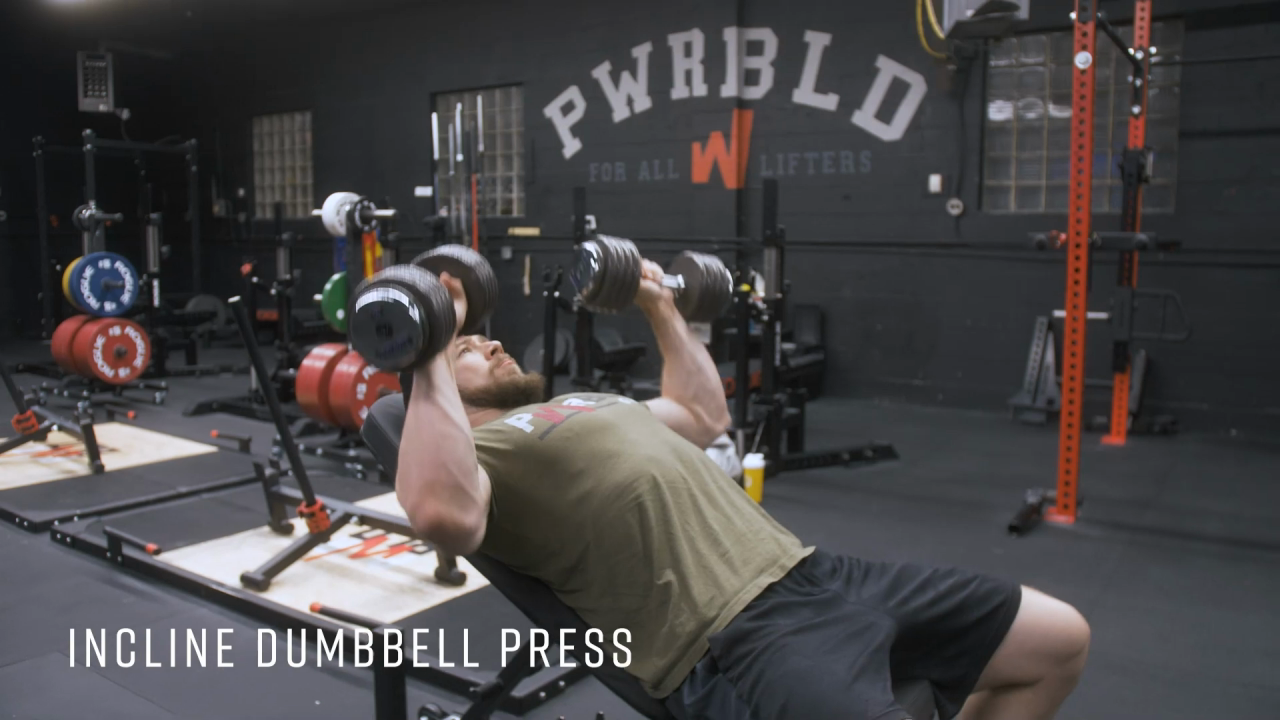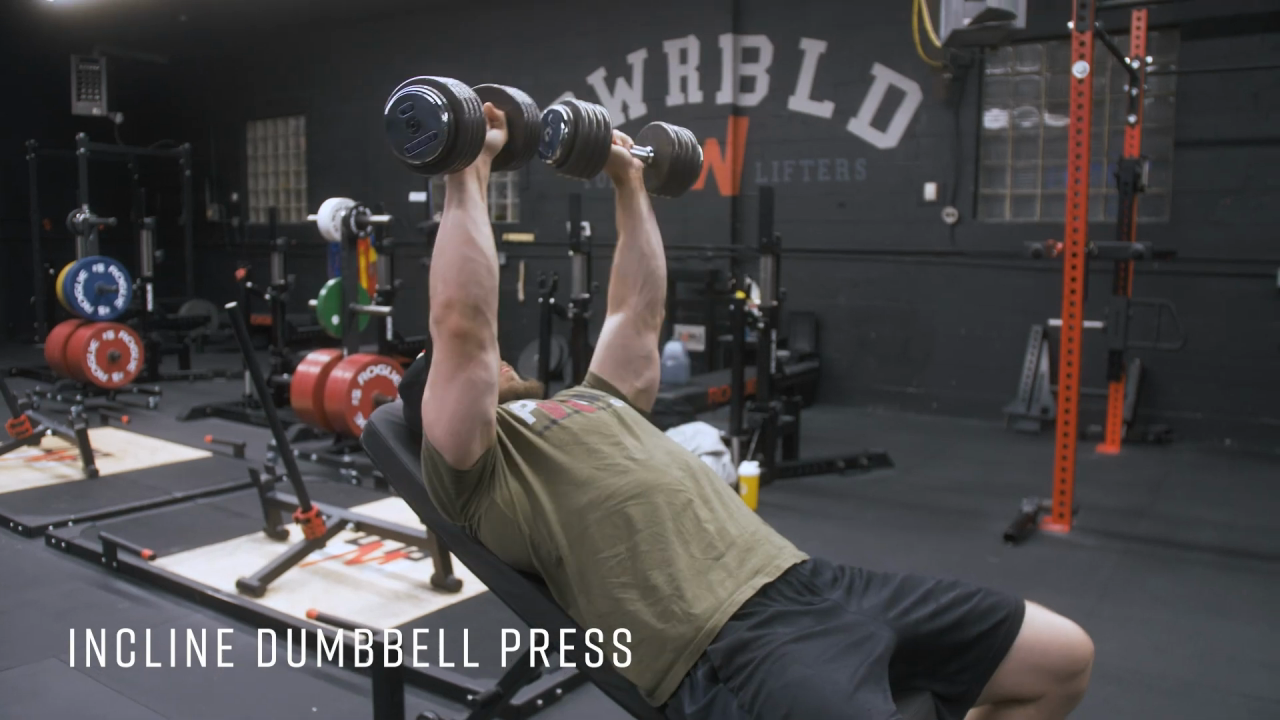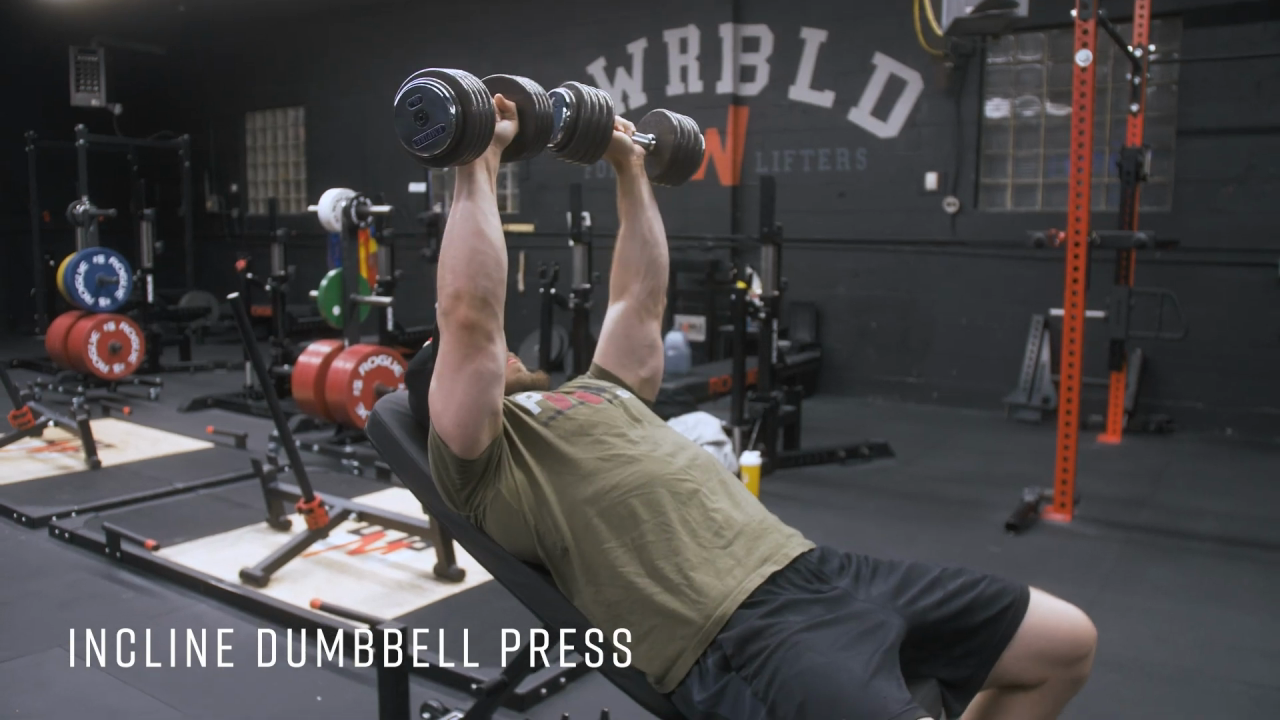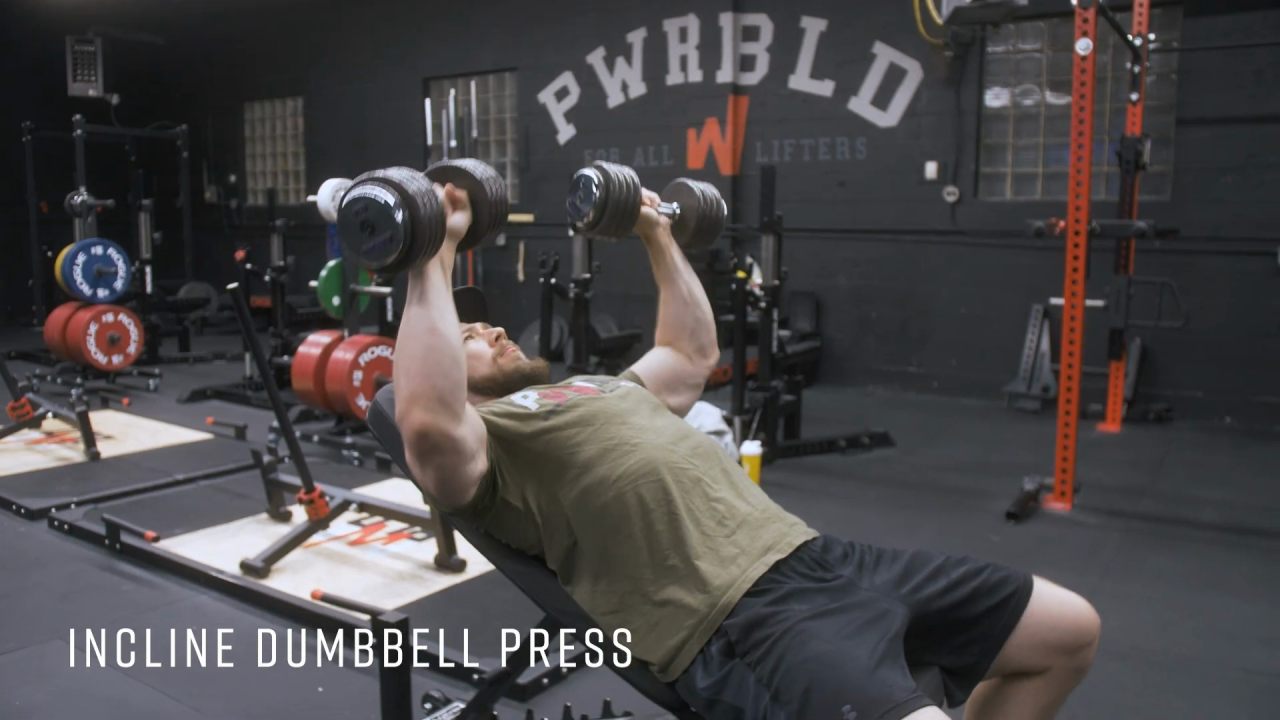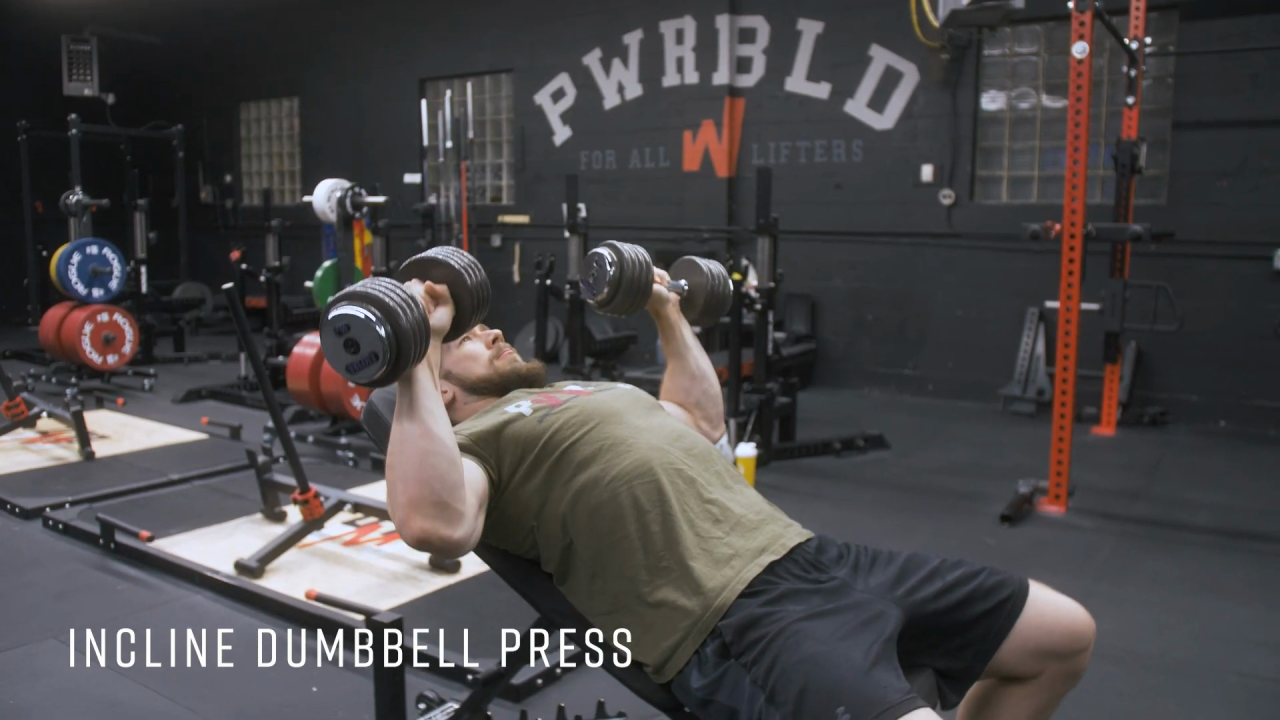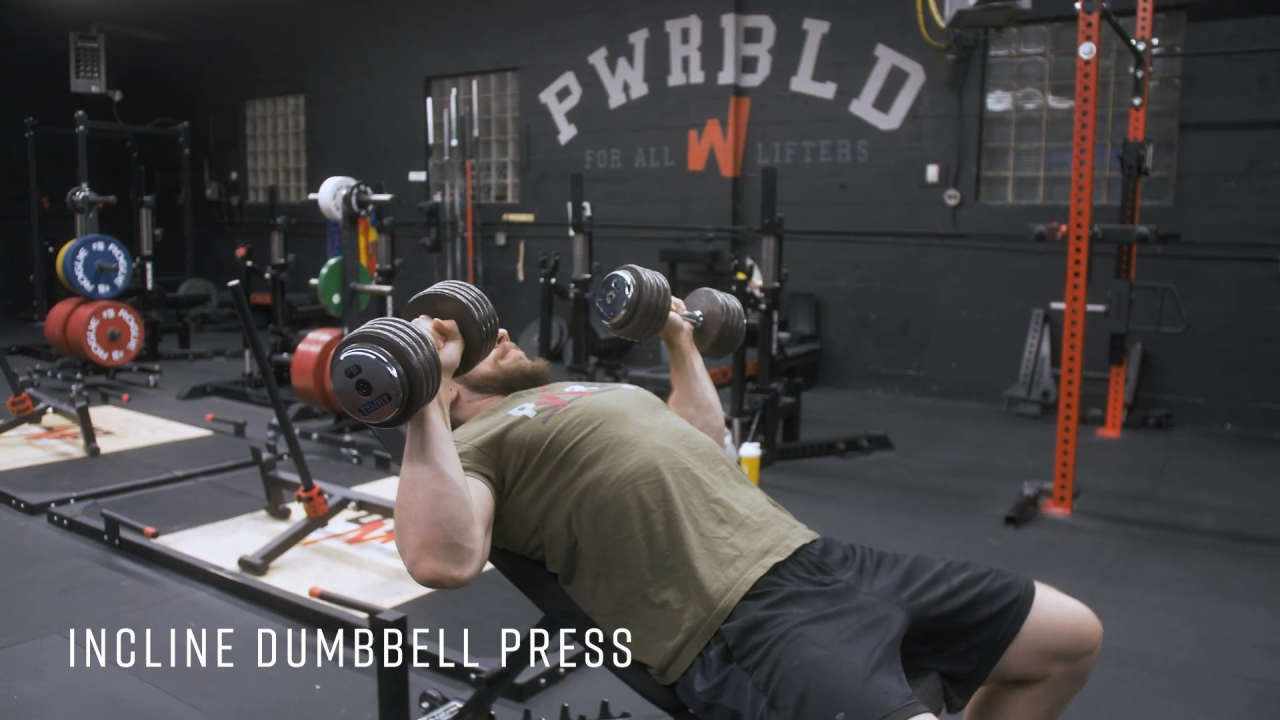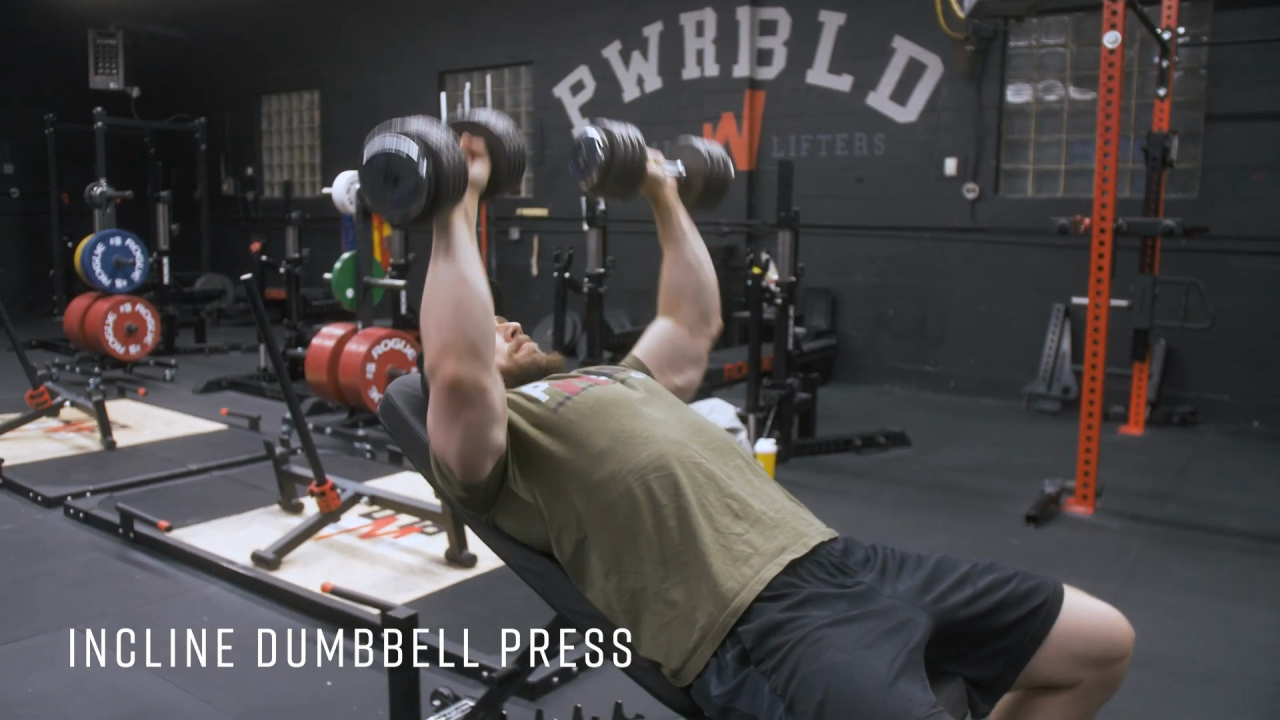
dt=0.5s
person 1, frame 1
left shoulder: (585, 407)
right shoulder: (477, 454)
left elbow: (707, 420)
right elbow: (444, 515)
left wrist: (663, 313)
right wrist: (431, 349)
left hip: (804, 574)
right hip: (730, 640)
left knee: (1059, 640)
person 1, frame 2
left shoulder: (593, 405)
right shoulder: (477, 466)
left elbow: (638, 312)
right elbow: (460, 327)
left wrist: (629, 184)
right wrist: (469, 173)
left hip: (801, 581)
right hip: (725, 647)
left knee: (1063, 658)
person 1, frame 3
left shoulder: (600, 396)
right shoulder: (485, 459)
left elbow: (640, 299)
right elbow: (469, 316)
left wrist: (630, 170)
right wrist: (479, 164)
left hip: (808, 569)
right hip: (735, 635)
left knee: (1065, 645)
person 1, frame 4
left shoulder: (596, 388)
right shoulder: (481, 438)
left elbow: (696, 354)
right elbow: (428, 425)
left wrist: (657, 237)
right wrist: (433, 257)
left hip: (812, 556)
right hip: (740, 623)
left knee: (1069, 633)
person 1, frame 5
left shoulder: (582, 396)
right shoulder: (473, 443)
left elbow: (703, 421)
right elbow: (434, 524)
left wrist: (668, 313)
right wrist: (418, 354)
left hip: (805, 558)
right hip: (733, 622)
left knee: (1064, 635)
person 1, frame 6
left shoulder: (586, 395)
right shoulder: (472, 448)
right elbow: (442, 560)
left wrist: (680, 341)
right wrist: (428, 391)
left hip: (814, 561)
right hip: (739, 623)
left knee: (1071, 638)
person 1, frame 7
left shoulder: (614, 378)
right shoulder: (493, 433)
left elbow: (698, 322)
right elbow: (457, 371)
left wrist: (666, 201)
right wrist: (457, 213)
left hip: (833, 561)
right hip: (760, 627)
left knee: (1102, 645)
